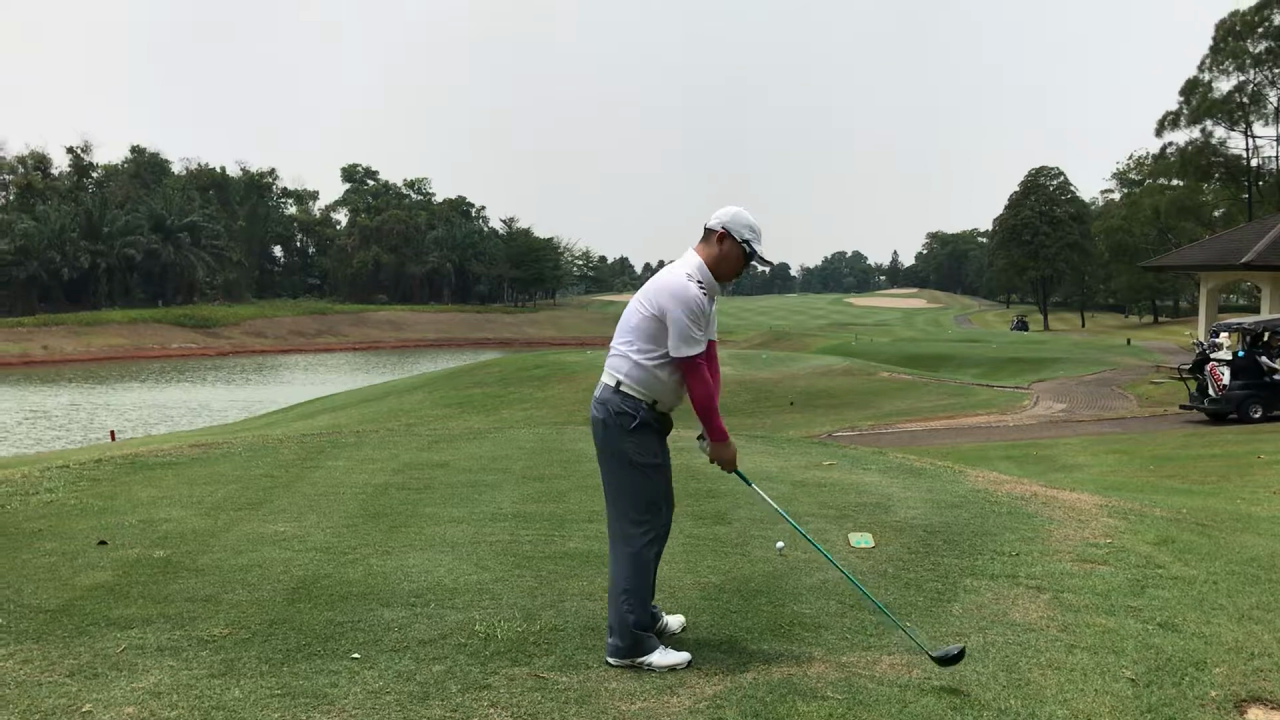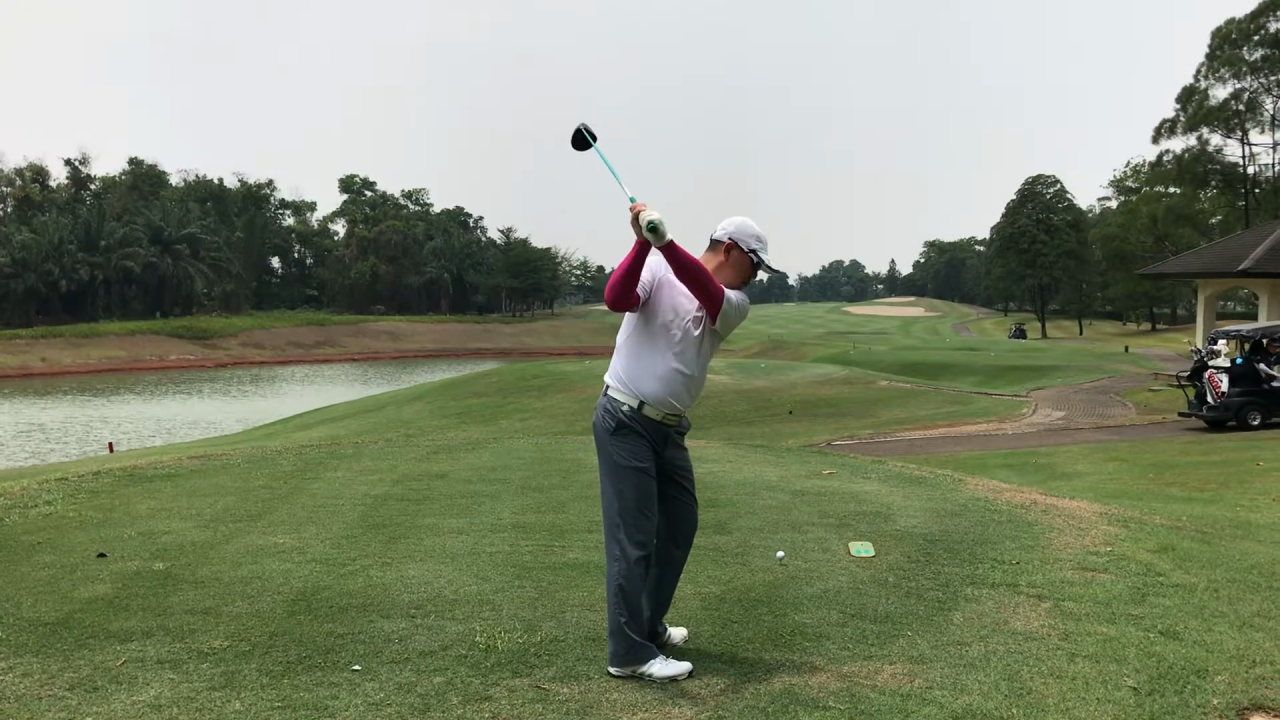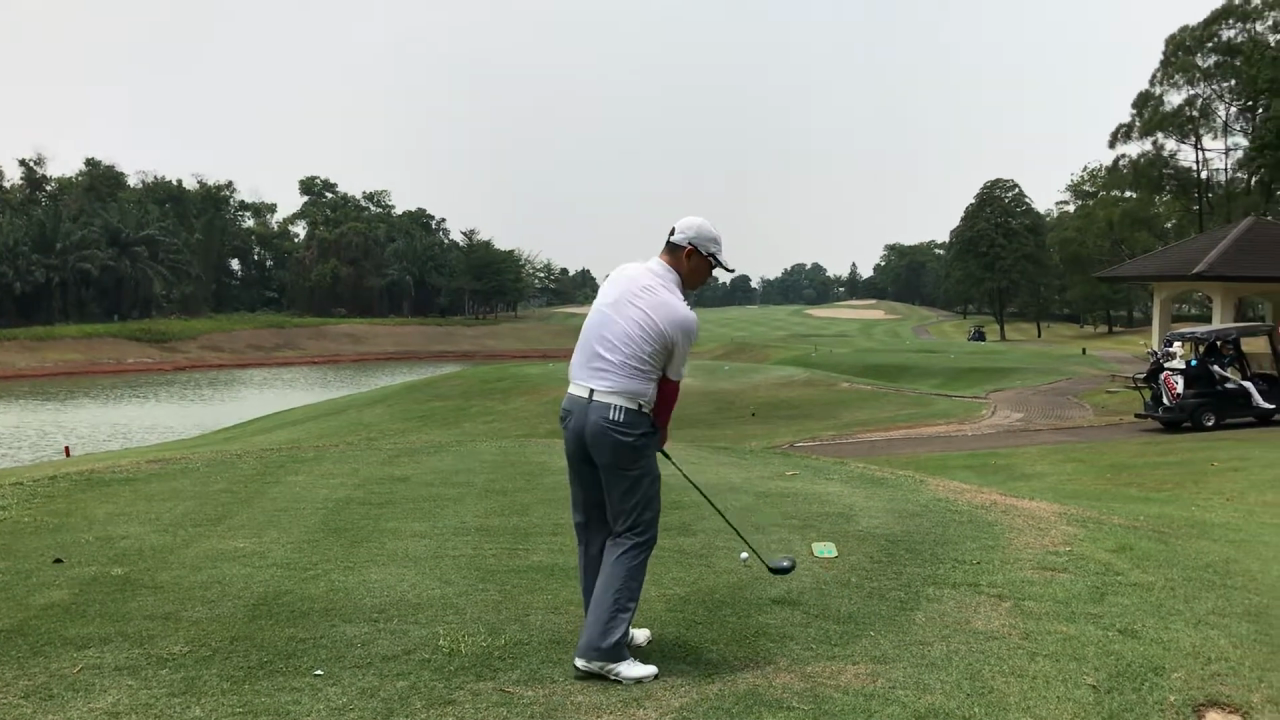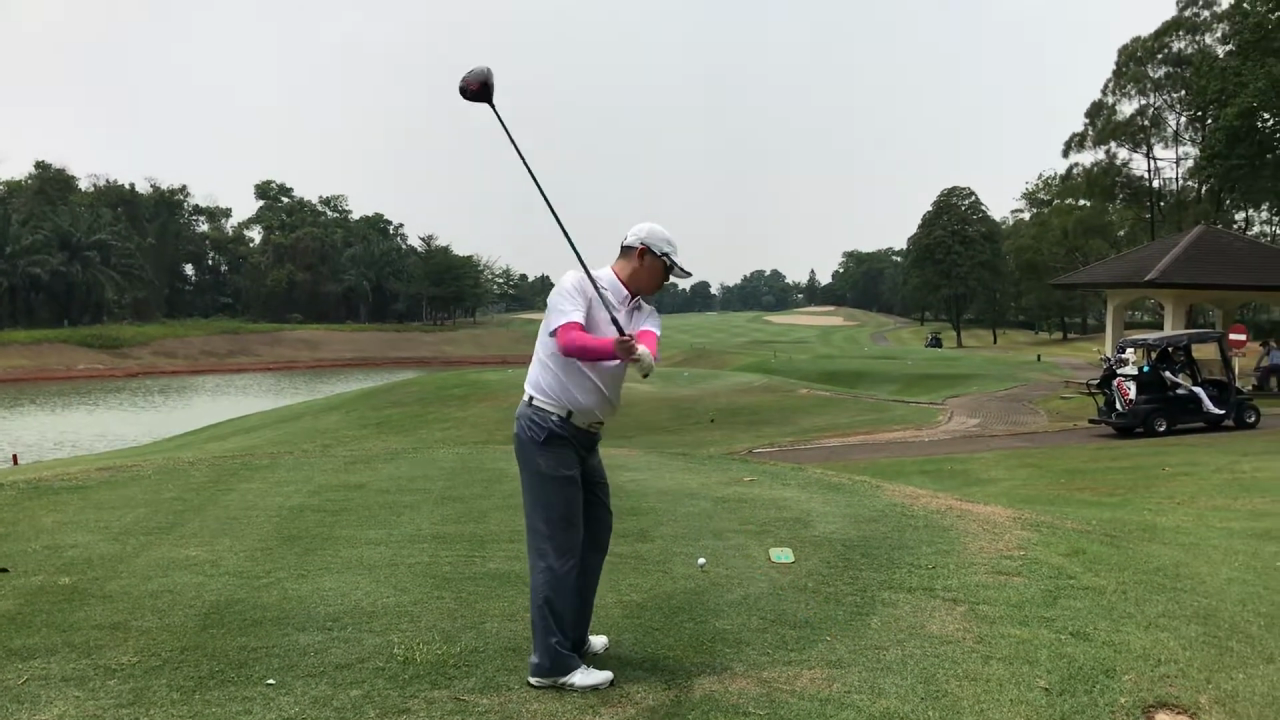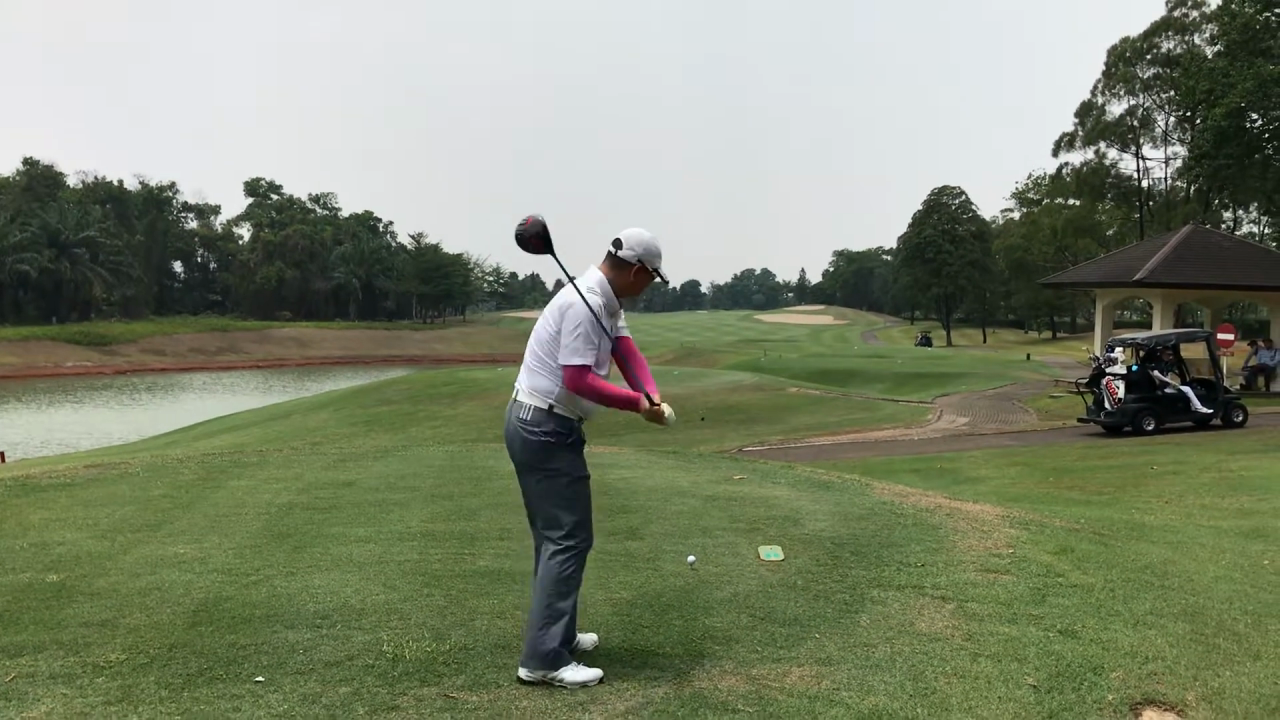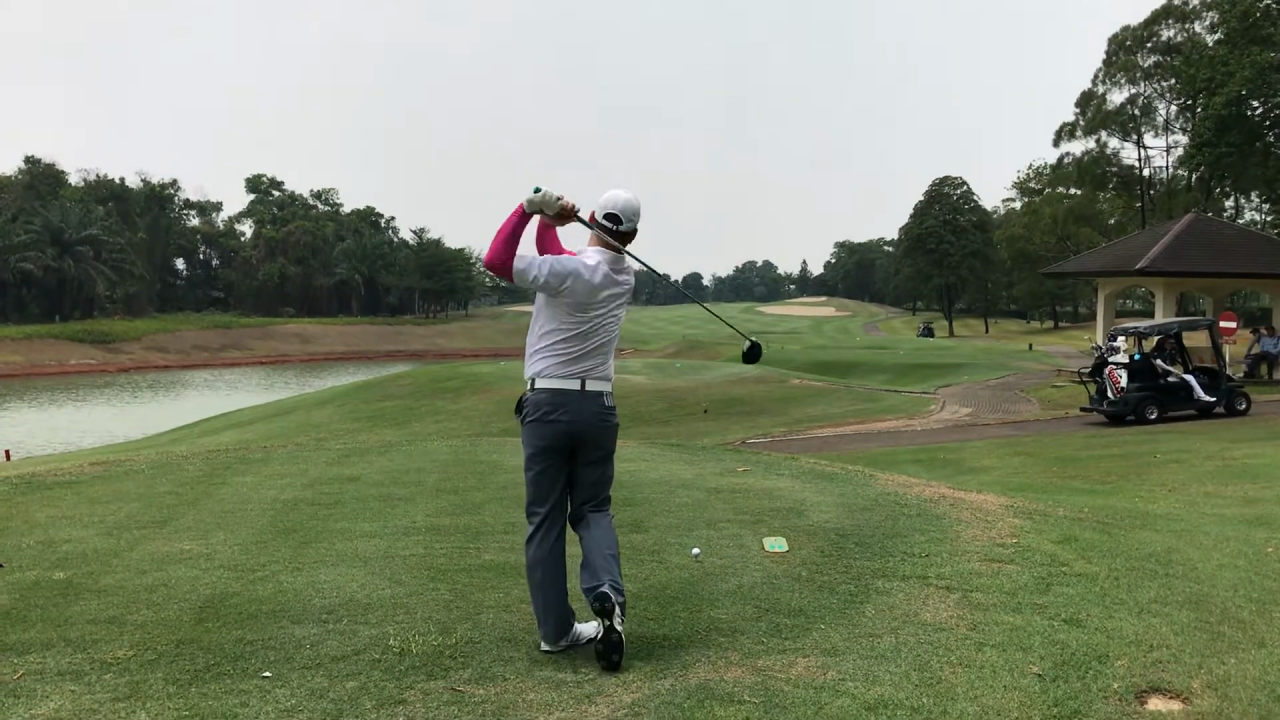
dt=0.7s
person 1, frame 1
left shoulder: (705, 291)
right shoulder: (682, 287)
left elbow: (707, 362)
right elbow: (693, 374)
left wrist: (715, 431)
right wrist: (720, 439)
left hip: (644, 414)
right hip: (626, 413)
left knee: (653, 517)
right knee: (638, 525)
left ankle: (639, 614)
right ankle: (628, 643)
person 1, frame 2
left shoulder: (734, 303)
right shoulder: (656, 270)
left elbow: (705, 289)
right elbow: (615, 299)
left wrist: (666, 243)
right wrist: (643, 244)
left hip: (668, 427)
right hip: (624, 421)
left knee: (679, 527)
right knee: (633, 536)
left ankle: (646, 626)
right ankle: (629, 652)
person 1, frame 3
left shoulder: (623, 274)
right shoulder: (681, 318)
right elbow: (668, 387)
right wrist: (659, 430)
left hip: (576, 409)
right hip: (620, 423)
left knee: (595, 529)
right knee: (633, 535)
left ankle: (605, 629)
right ankle: (601, 648)
person 1, frame 4
left shoulder: (645, 312)
right shoulder: (577, 284)
left elbow: (648, 347)
right elbow: (570, 343)
left wrist: (640, 352)
right wrist: (617, 346)
left hip: (580, 435)
right hip: (547, 429)
left knee: (592, 535)
right knee: (557, 543)
left ankle: (570, 637)
right ankle: (551, 662)
person 1, frame 5
left shoulder: (602, 301)
right shoulder: (586, 304)
left elbow: (626, 349)
right elbow: (575, 382)
left wrist: (650, 390)
right wrist: (636, 401)
left hip: (530, 422)
right hip: (546, 428)
left knee: (556, 532)
right knee: (566, 539)
left ankle: (556, 634)
right ankle: (542, 658)
person 1, frame 6
left shoulder: (571, 271)
right shoulder: (626, 277)
left elbow: (496, 262)
left wrist: (530, 210)
right wrist: (546, 220)
left hip: (546, 406)
right hip: (597, 408)
left knee: (544, 520)
right knee: (593, 510)
left ankle: (556, 629)
right ankle: (607, 595)
